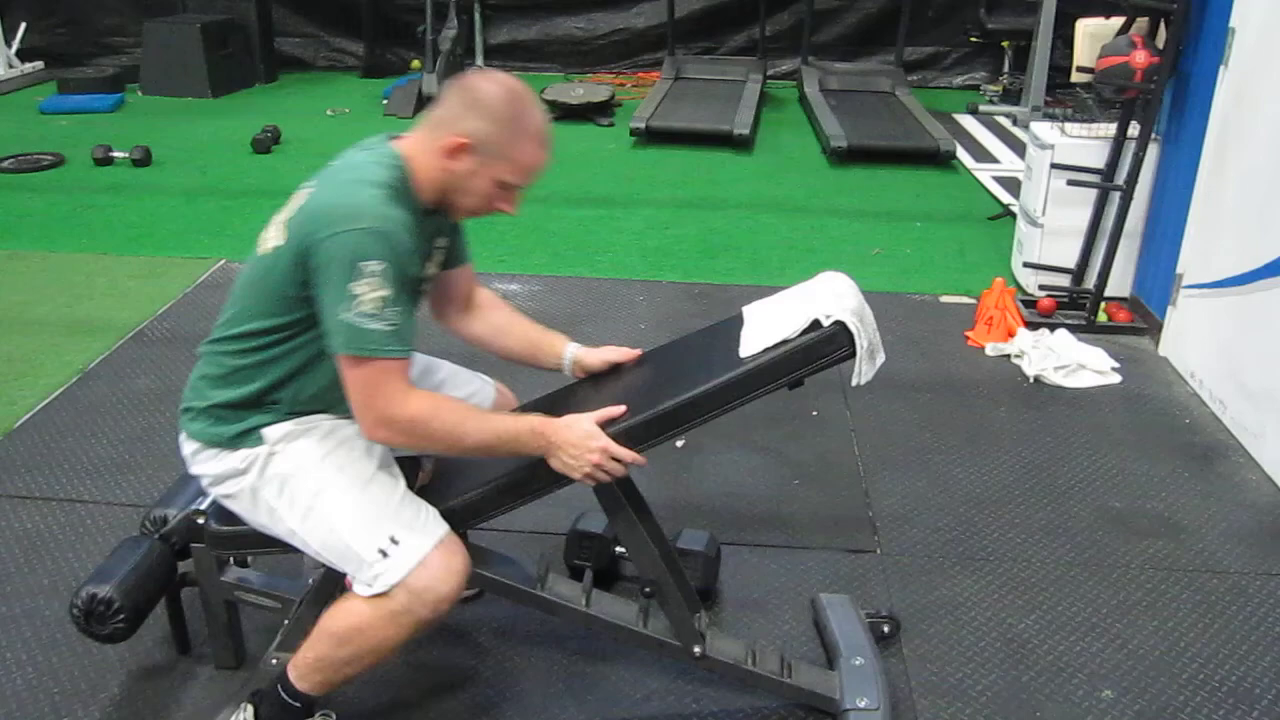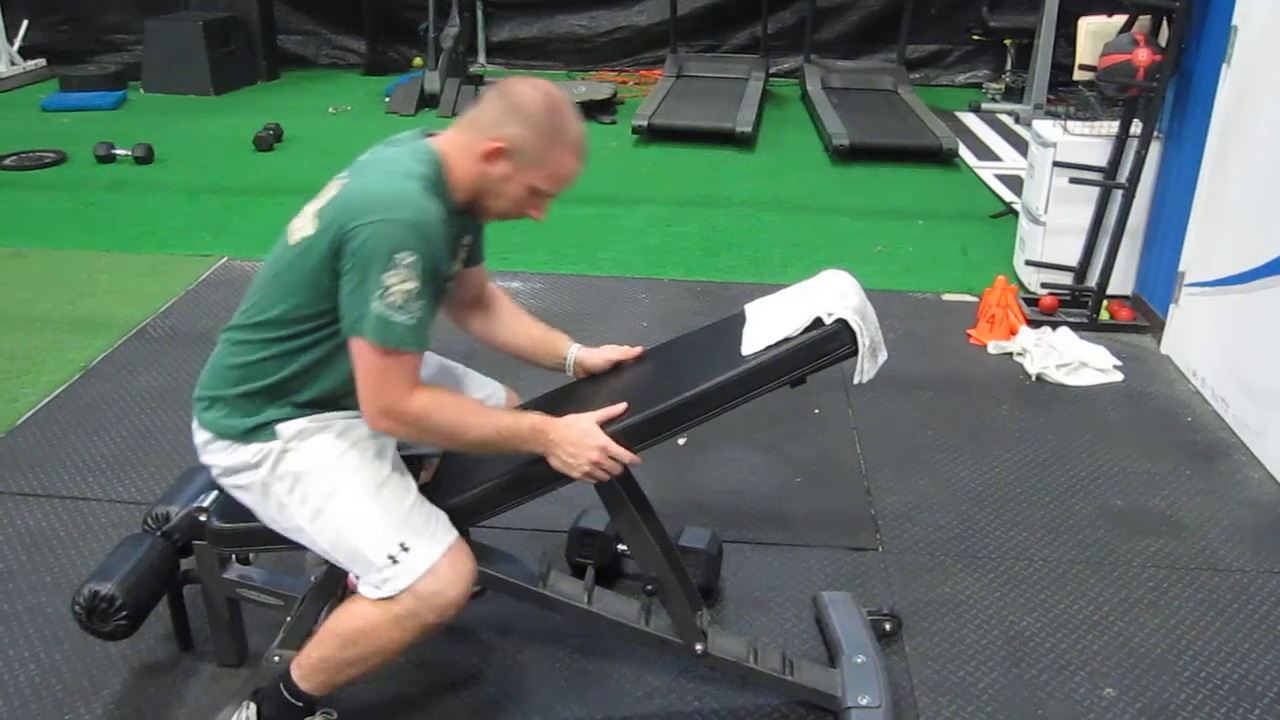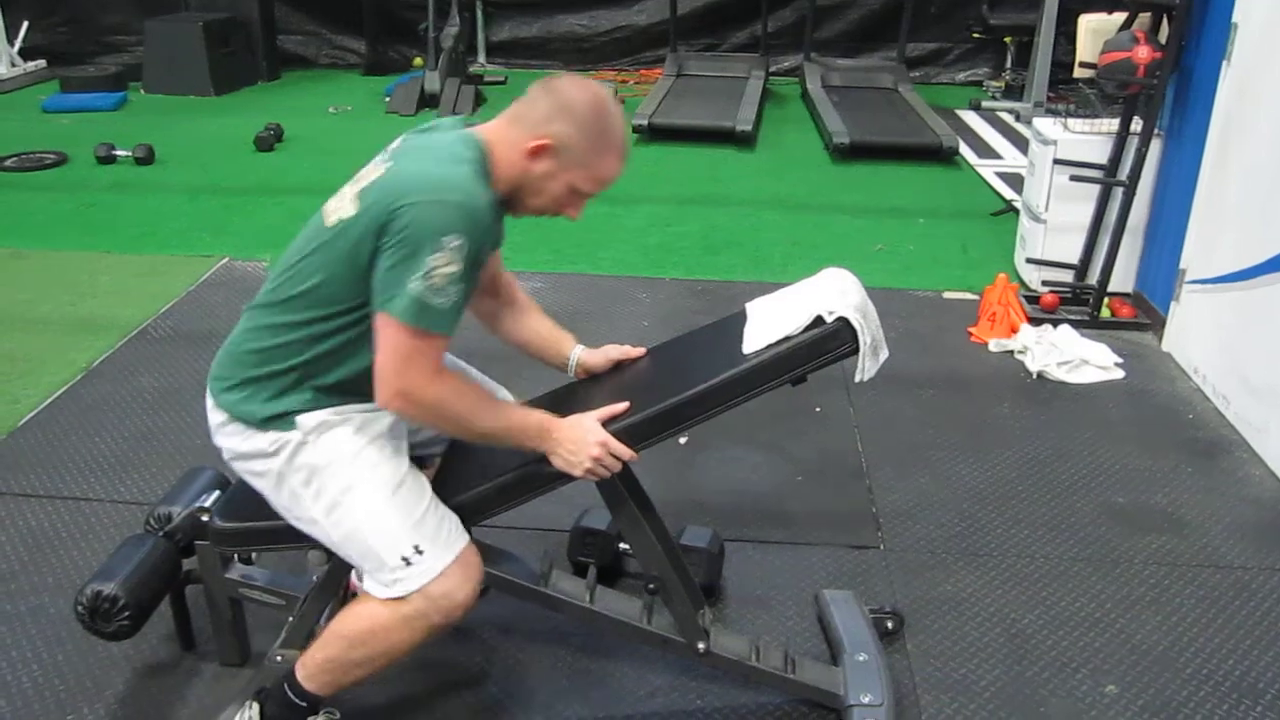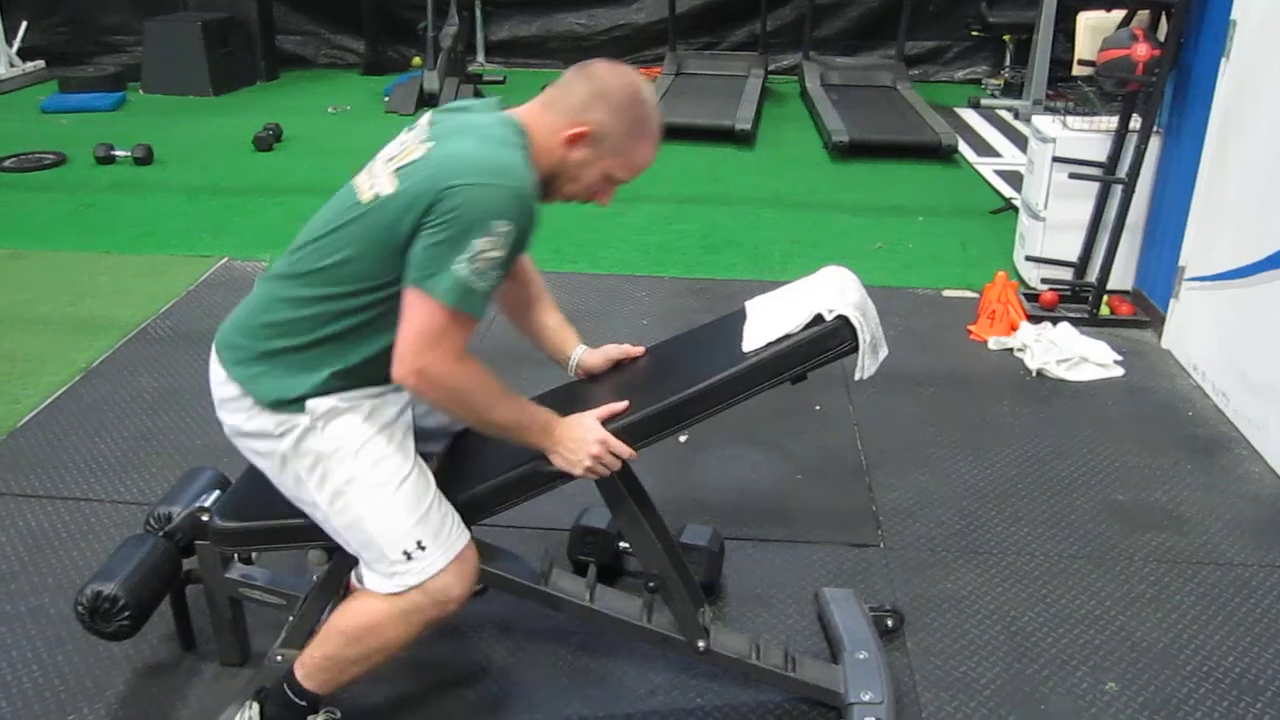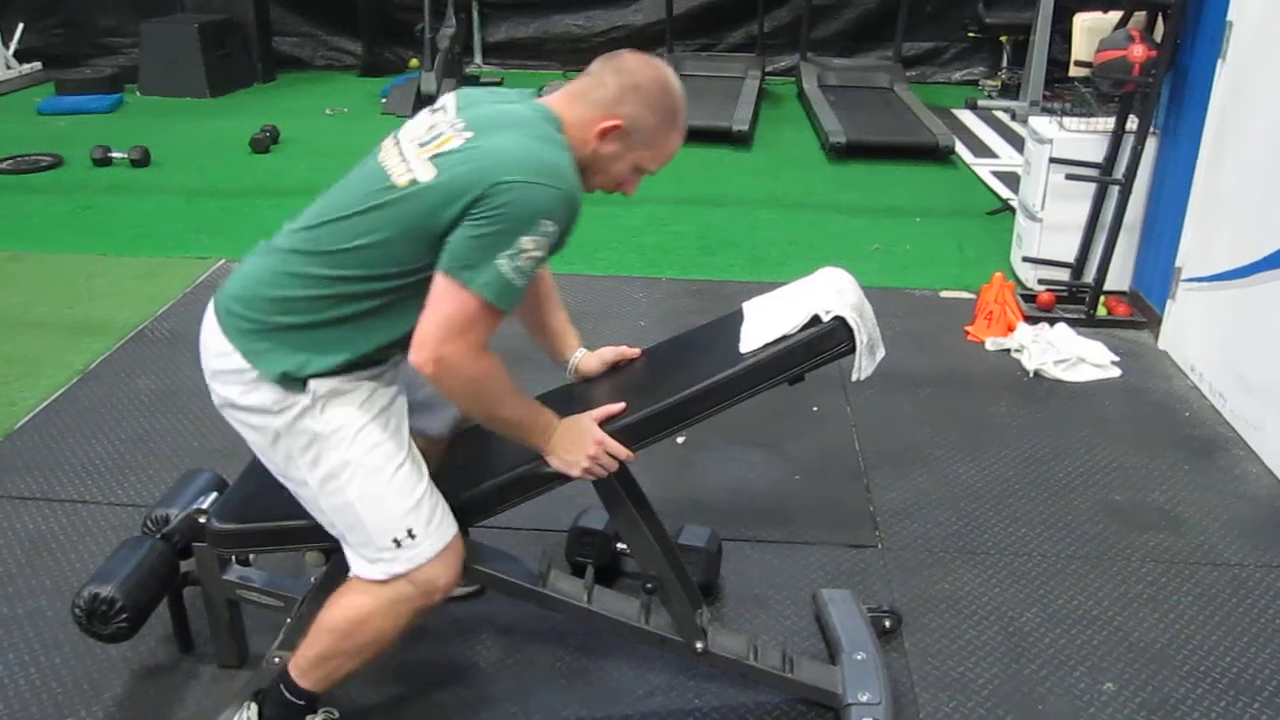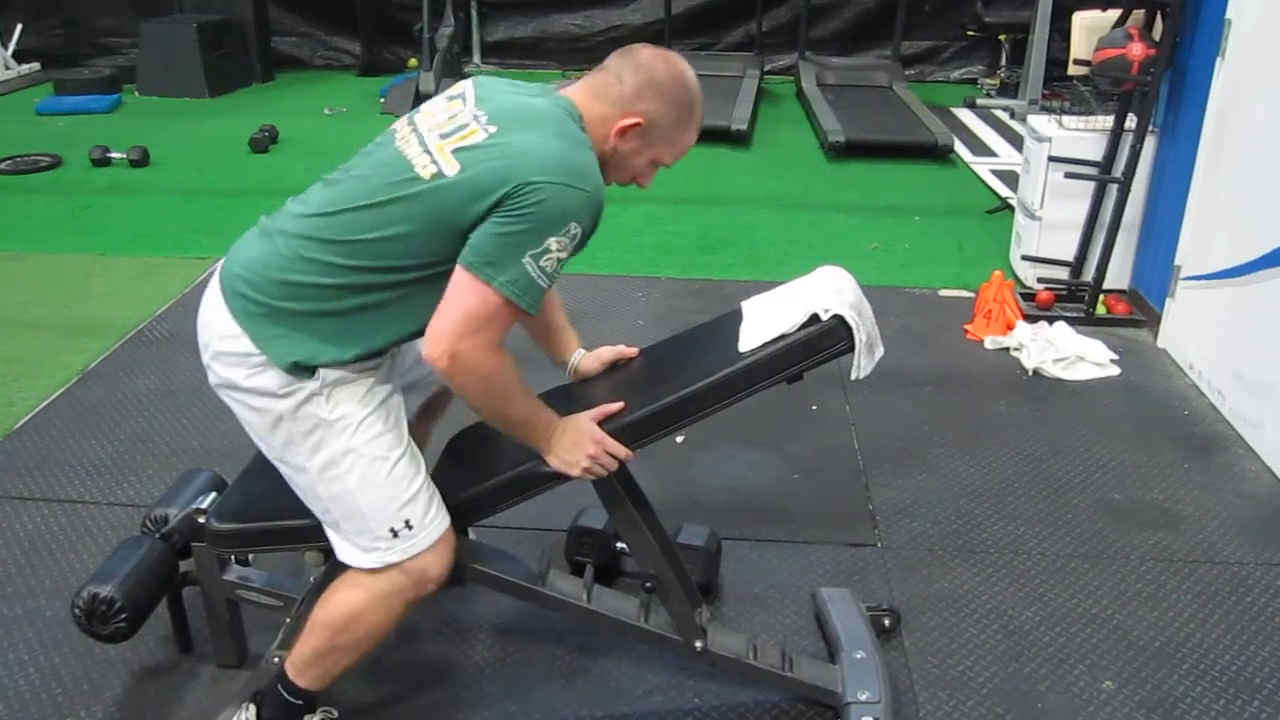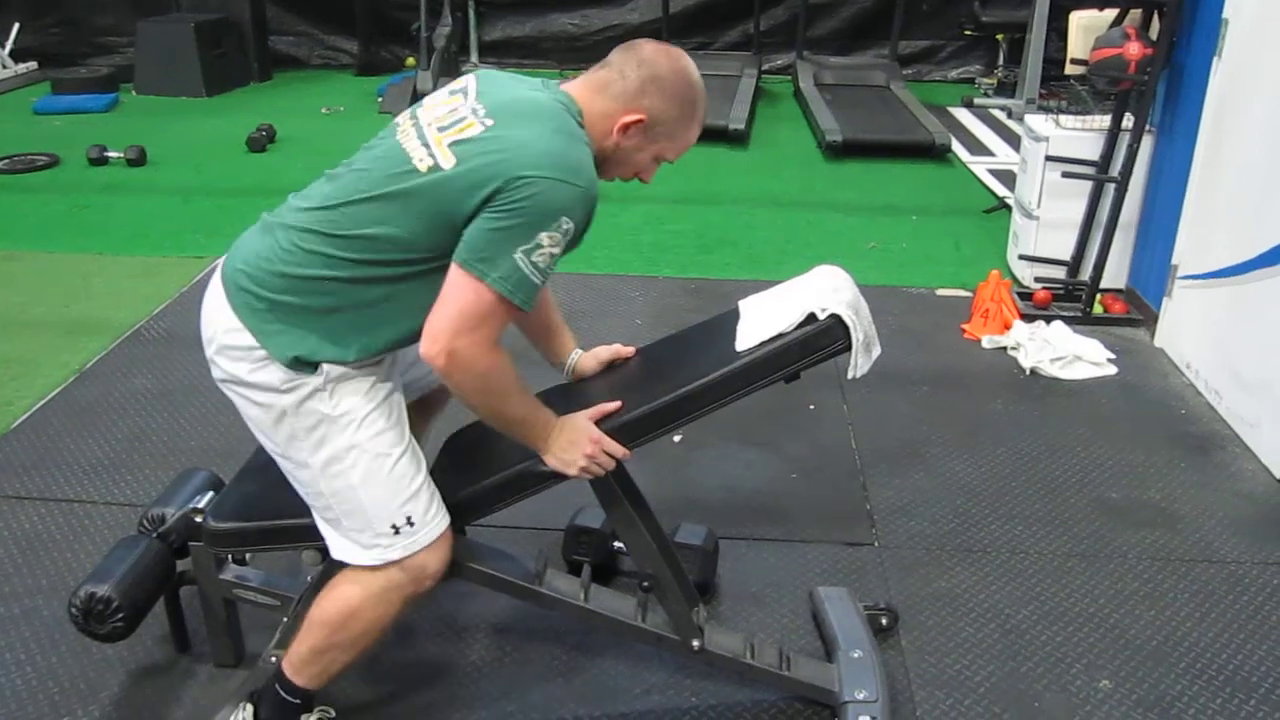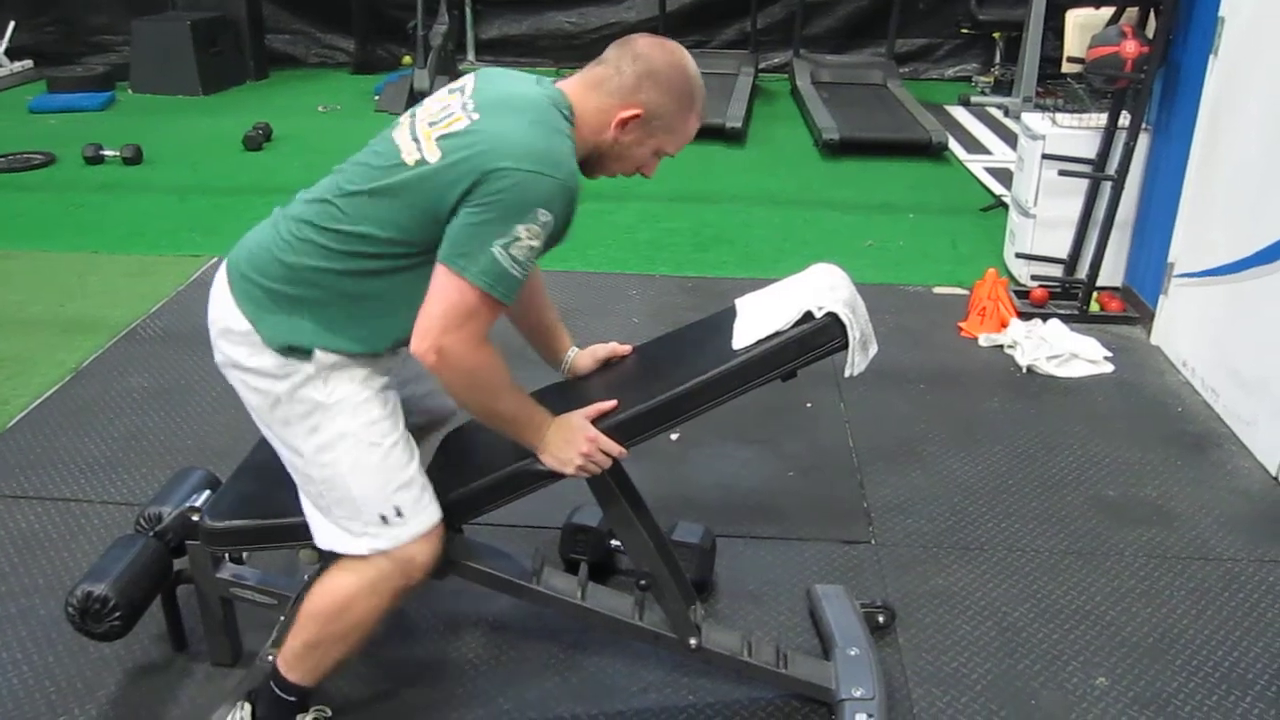
dt=0.1s
person 1, frame 1
left shoulder: (418, 176)
right shoulder: (363, 224)
left elbow: (460, 302)
right elbow: (385, 414)
left wrist: (570, 355)
right wrist: (546, 438)
right hip: (254, 434)
left knee: (492, 406)
right knee: (431, 580)
left ankle: (377, 557)
person 1, frame 2
left shoulder: (440, 170)
right shoulder: (396, 216)
left elbow: (474, 301)
right elbow: (391, 407)
left wrist: (574, 355)
right wrist: (546, 436)
right hip: (269, 428)
left knee: (498, 410)
right knee: (440, 584)
left ankle: (382, 557)
person 1, frame 3
left shoulder: (455, 145)
right shoulder: (448, 202)
left elbow: (492, 289)
right elbow: (405, 386)
left wrist: (577, 357)
right wrist: (549, 437)
left hip: (338, 371)
right hip: (283, 415)
left knee: (495, 417)
right knee: (444, 586)
left ankle: (381, 560)
person 1, frame 4
left shoulder: (479, 124)
right shoulder: (489, 186)
left elbow: (510, 273)
right elbow: (424, 367)
left wrist: (579, 355)
right wrist: (552, 434)
left hip: (346, 354)
right hip: (291, 398)
left knee: (496, 414)
right knee: (442, 581)
left ankle: (388, 553)
person 1, frame 5
left shoulder: (494, 105)
right shoulder: (542, 184)
right elbow: (442, 353)
left wrist: (575, 356)
right wrist: (550, 437)
left hip: (270, 308)
right hip: (277, 366)
left knee: (453, 411)
right knee: (423, 569)
left ankle: (376, 537)
person 1, frame 6
left shoulder: (502, 95)
right shoulder: (565, 183)
right elbow: (456, 349)
left wrist: (574, 357)
right wrist: (552, 437)
left hip: (261, 287)
right hip: (280, 353)
left knee: (434, 386)
right knee: (419, 560)
left ankle: (370, 527)
person 1, frame 7
left shoulder: (509, 91)
right shoulder: (556, 177)
right elbow: (453, 348)
left wrist: (570, 357)
right wrist: (549, 437)
left hip: (282, 285)
right hip: (282, 344)
left knee: (426, 392)
right knee: (411, 556)
left ankle: (337, 507)
person 1, frame 8
left shoulder: (510, 90)
right shoulder: (537, 171)
right elbow: (444, 345)
left wrist: (567, 356)
right wrist: (545, 436)
left hip: (289, 282)
right hip: (284, 332)
left knee: (432, 405)
right knee: (405, 549)
left ankle: (339, 502)
